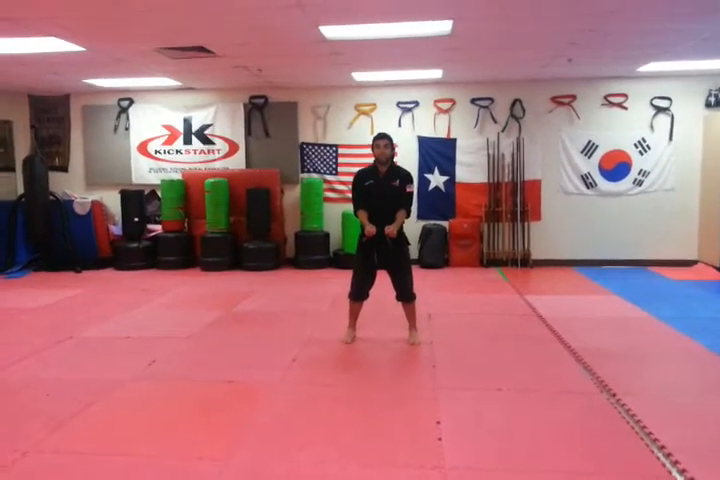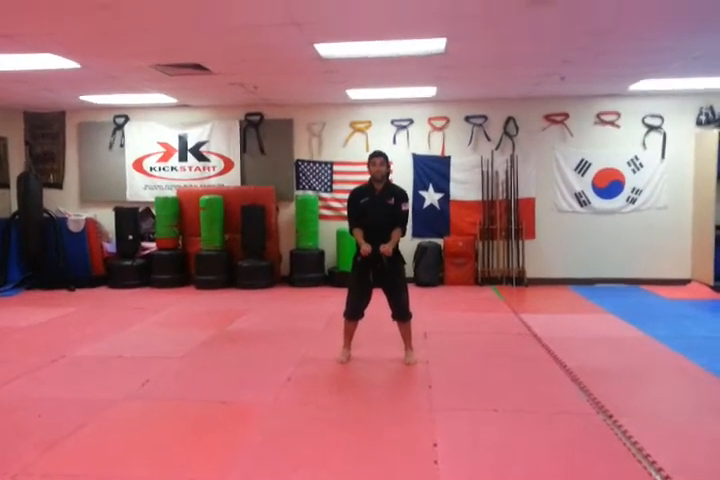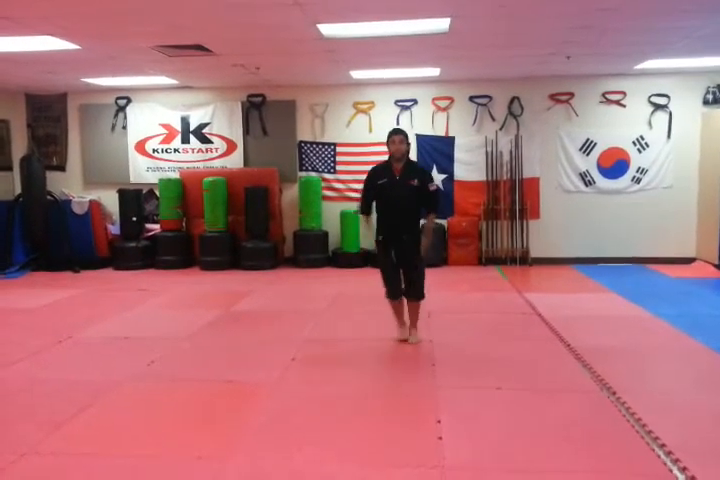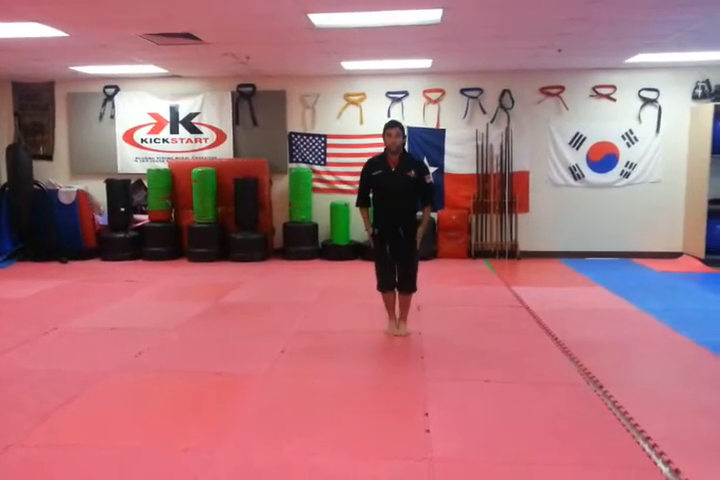
dt=0.5s
person 1, frame 1
left shoulder: (404, 176)
right shoulder: (362, 176)
left elbow: (405, 207)
right elbow: (359, 206)
left wrist: (396, 225)
right wrist: (366, 224)
left hip: (395, 237)
right hip: (369, 237)
left knee: (405, 286)
right knee: (359, 286)
left ankle: (413, 330)
right ankle: (351, 328)
person 1, frame 2
left shoulder: (399, 194)
right shoulder: (357, 194)
left elbow: (401, 225)
right elbow: (354, 224)
left wrist: (391, 244)
right wrist: (362, 243)
left hip: (390, 256)
right hip: (365, 255)
left knee: (401, 305)
right knee: (354, 305)
left ankle: (408, 349)
right ankle: (346, 347)
person 1, frame 3
left shoulder: (420, 173)
right shoulder: (376, 173)
left elbow: (432, 206)
right elbow: (365, 205)
left wrist: (426, 235)
right wrist: (371, 233)
left hip: (411, 238)
right hip: (386, 238)
left knee: (415, 285)
right knee: (392, 286)
left ankle: (413, 328)
right ankle: (401, 325)
person 1, frame 4
left shoulder: (417, 166)
right shoulder: (372, 166)
left elbow: (427, 200)
right elbow: (363, 200)
left wrist: (422, 227)
right wrist: (369, 227)
left hip: (408, 231)
right hip: (382, 231)
left knee: (407, 278)
right knee: (385, 278)
left ankle: (403, 320)
right ankle: (392, 319)
